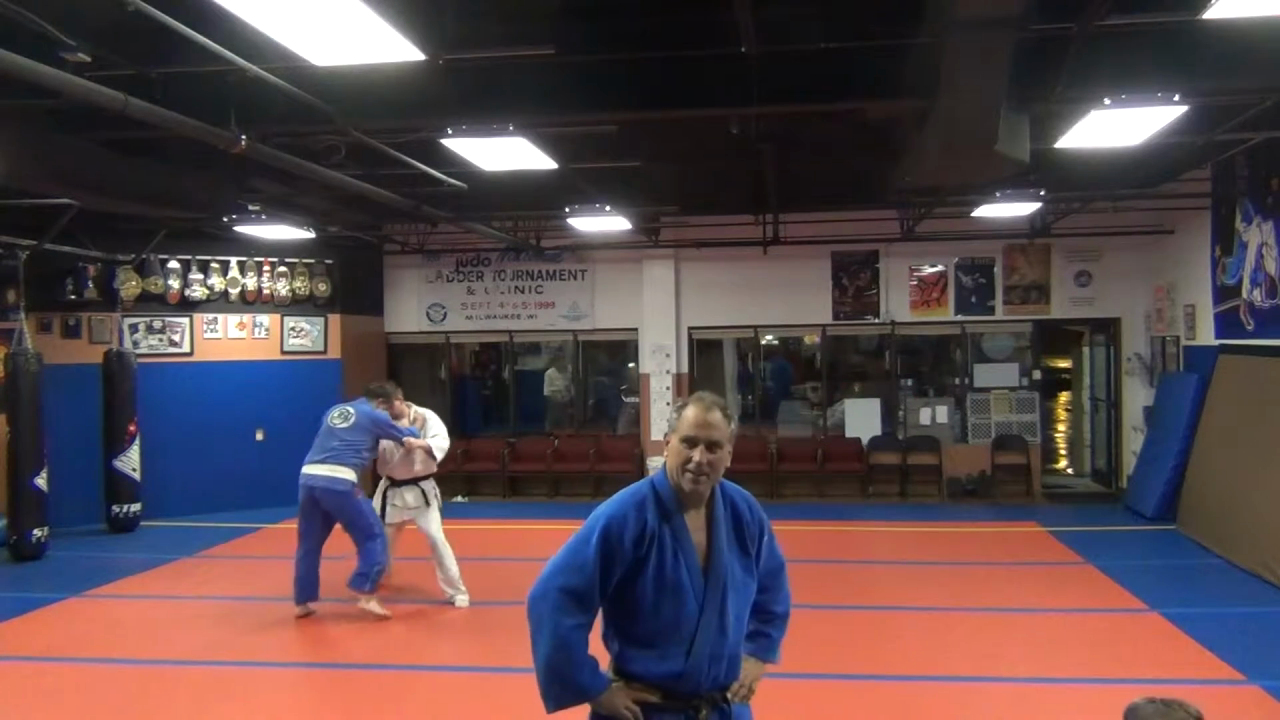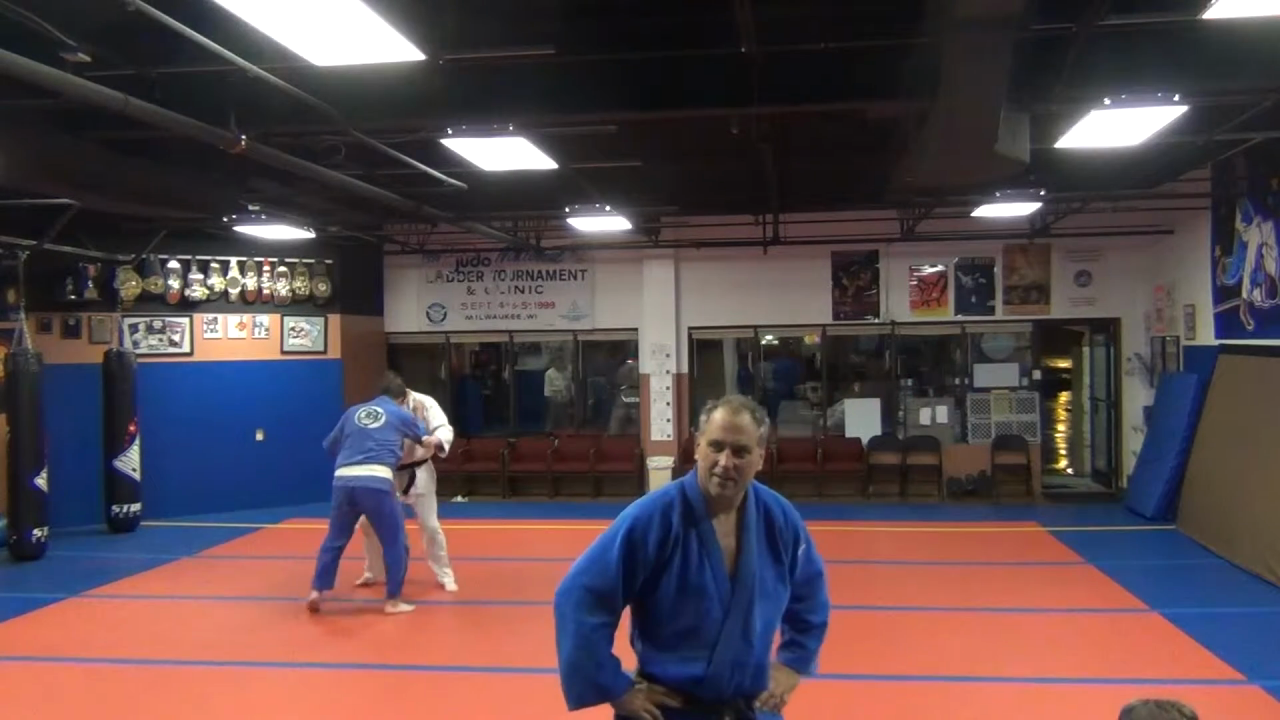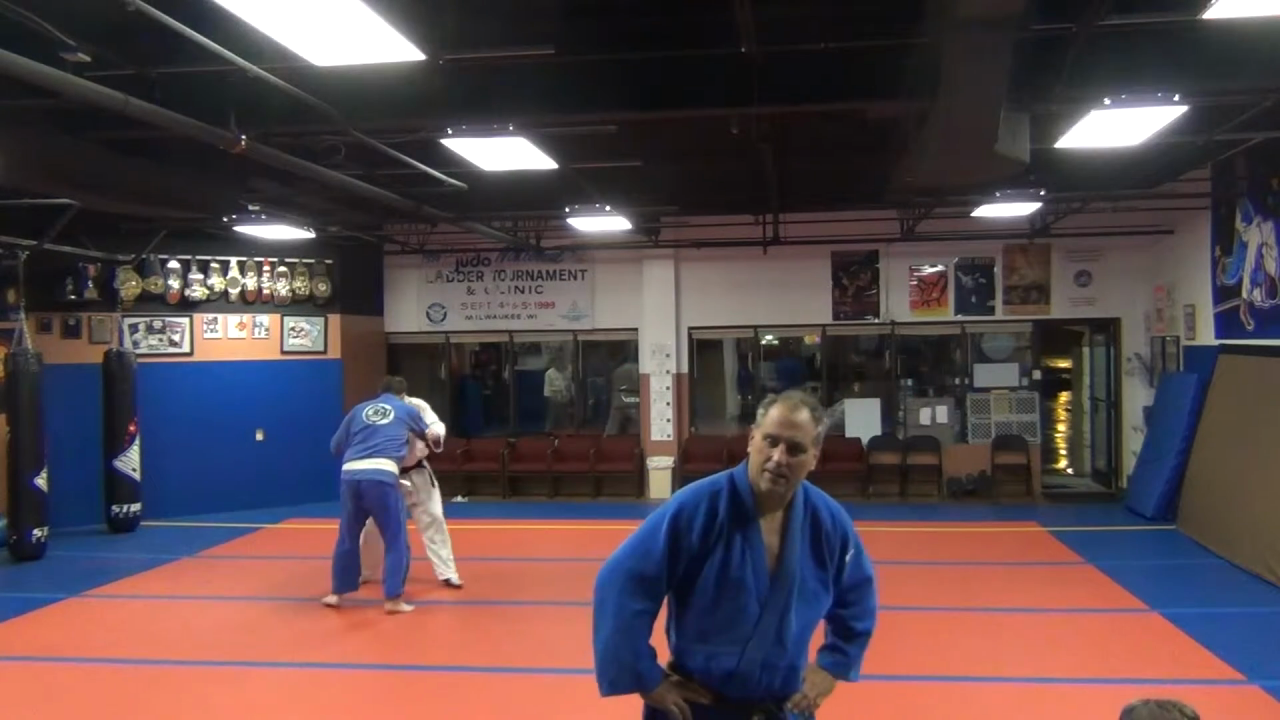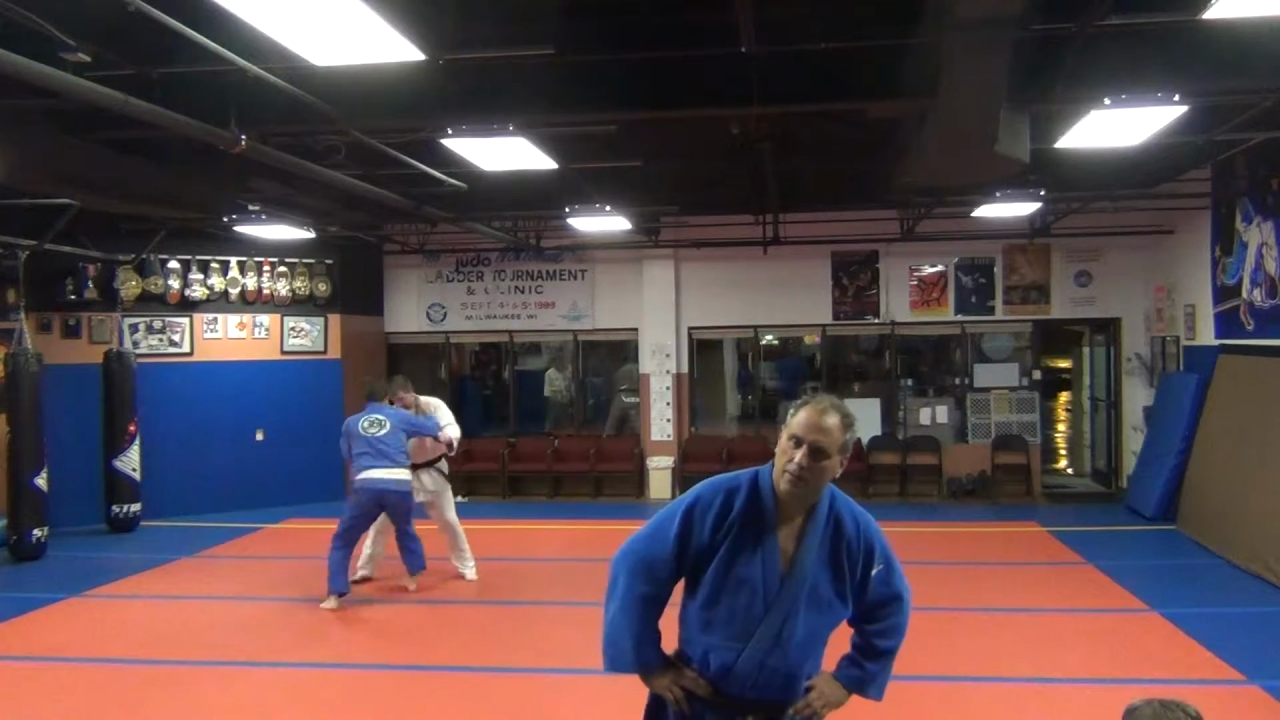
dt=0.3s
person 1, frame 1
left shoulder: (743, 512)
right shoulder: (624, 516)
left elbow: (771, 585)
right elbow: (552, 601)
left wrist: (758, 654)
right wrist: (594, 689)
person 1, frame 2
left shoulder: (779, 518)
right shoulder: (650, 519)
left elbow: (810, 593)
right elbow: (579, 599)
left wrist: (792, 664)
right wrist: (615, 689)
person 1, frame 3
left shoulder: (828, 521)
right shoulder: (695, 507)
left elbow: (857, 597)
right elbow: (620, 584)
left wrist: (831, 667)
right wrist: (648, 680)
person 1, frame 4
left shoulder: (854, 530)
right shoulder: (716, 501)
left elbow: (889, 607)
right elbow: (637, 567)
left wrist: (847, 680)
right wrist: (649, 664)
person 2, frame 1
left shoulder: (334, 411)
right shoulder: (375, 416)
right elbow: (407, 438)
right wrist: (416, 427)
left hip: (308, 478)
right hip: (338, 483)
left knee: (308, 545)
right knee: (372, 536)
left ankle: (303, 603)
right ankle: (366, 596)
person 2, frame 2
left shoulder: (353, 412)
right shoulder: (402, 415)
left elbow: (329, 445)
right elbow: (423, 438)
right wrist: (428, 440)
left hip: (343, 480)
right hip: (376, 482)
left knee: (336, 537)
right knee: (394, 541)
left ankle: (318, 590)
right ankle: (393, 600)
person 2, frame 3
left shoulder: (358, 410)
right shoulder: (407, 411)
left elbow: (336, 446)
right elbow: (425, 434)
right wrist: (426, 436)
left hip: (350, 475)
right hip: (382, 476)
left knee: (347, 536)
right knee: (396, 539)
left ankle: (338, 592)
right ankle: (393, 598)
person 2, frame 4
left shoulder: (349, 424)
right shoulder: (399, 416)
left elbow: (350, 458)
right elbow: (438, 432)
left hip: (368, 487)
right hip: (400, 484)
left knee: (343, 540)
right knee: (405, 531)
left ankle: (335, 596)
right ankle: (412, 577)
person 3, frame 1
left shoulder: (425, 417)
left elbow: (442, 440)
left hip: (419, 489)
right hip: (391, 488)
left knee: (435, 538)
left ankle: (457, 592)
person 3, frame 2
left shoulder: (424, 404)
left elbow: (444, 429)
left wrist: (436, 441)
left hip: (418, 472)
left knee: (430, 526)
right knee: (370, 523)
left ankle: (445, 575)
right ankle: (374, 572)
person 3, frame 3
left shoulder: (417, 406)
left elbow: (436, 425)
left wrist: (434, 435)
left hip: (417, 473)
left knee: (434, 519)
right knee: (373, 527)
left ankle: (447, 573)
right ankle: (365, 573)
person 3, frame 4
left shoulder: (433, 406)
left elbow: (452, 427)
left wrist: (447, 440)
left hip: (432, 473)
left knee: (448, 520)
right knee: (382, 520)
left ankle: (465, 566)
right ankle: (365, 569)
